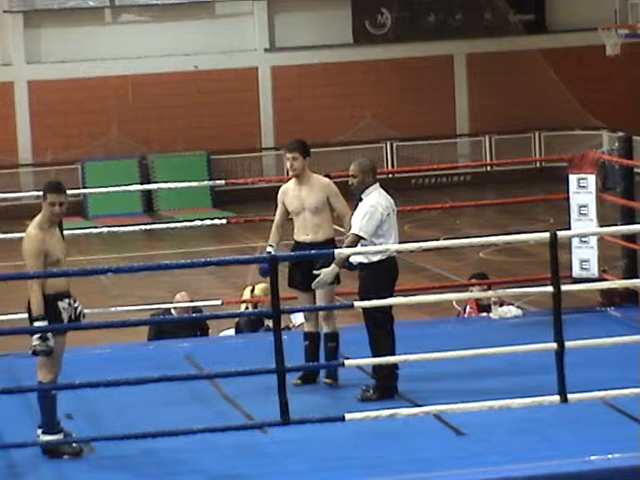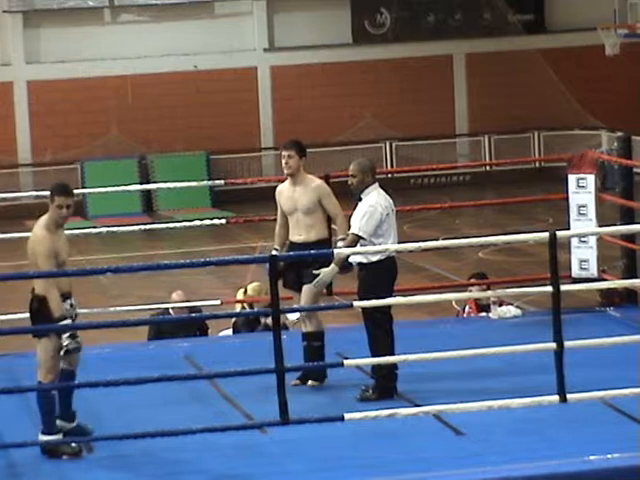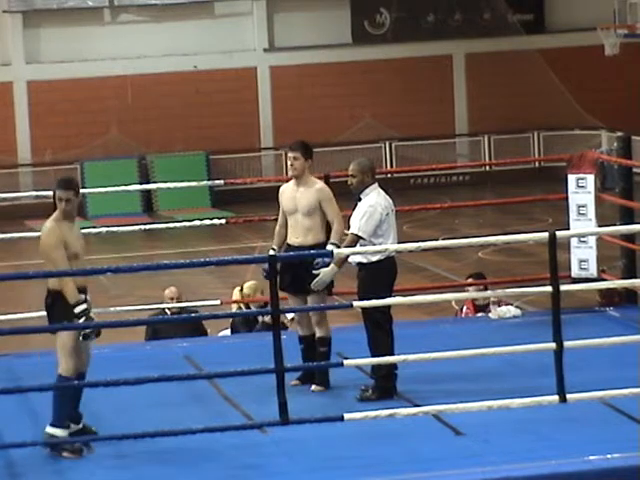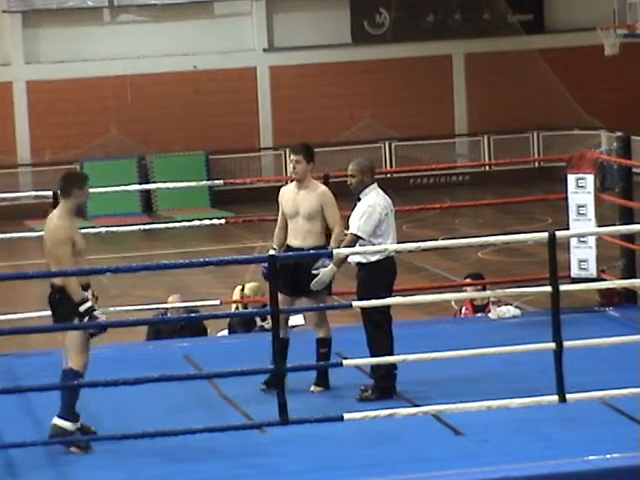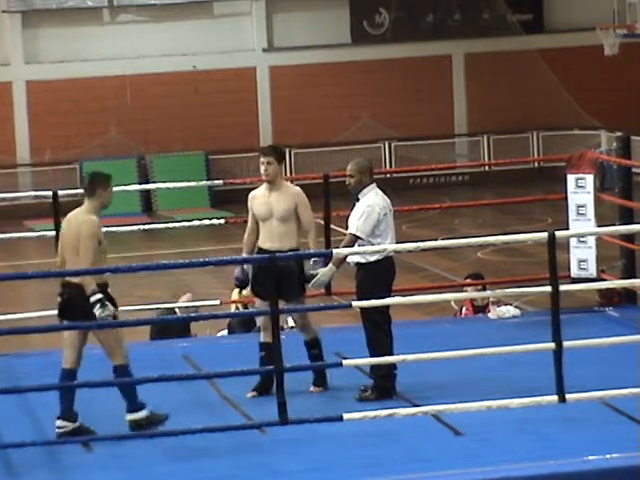
dt=0.5s
person 1, frame 1
left shoulder: (55, 226)
right shoulder: (35, 236)
right elbow: (34, 285)
left wrist: (72, 301)
right wrist: (39, 326)
left hip: (60, 302)
right hip: (46, 305)
left knee: (54, 370)
right knee: (48, 373)
left ankle: (49, 426)
right ankle: (50, 437)
person 1, frame 2
left shoulder: (56, 227)
right shoulder: (43, 237)
right elbow: (49, 287)
left wrist: (69, 302)
right wrist: (65, 326)
left hip: (60, 302)
right hip: (47, 307)
left knee: (71, 361)
right knee: (48, 371)
left ankle: (66, 420)
right ankle: (49, 437)
person 1, frame 3
left shoulder: (73, 223)
right shoulder: (53, 230)
right elbow: (63, 276)
right wrist: (81, 310)
left hip: (76, 297)
right hip: (62, 301)
left knee: (82, 363)
right knee: (67, 366)
left ankle: (72, 422)
right ankle: (56, 431)
person 1, frame 4
left shoulder: (59, 218)
right shoulder: (62, 226)
right elbow: (68, 275)
left wrist: (87, 294)
right wrist: (88, 309)
left hip: (64, 295)
right hip: (70, 297)
left knee: (72, 361)
right knee: (78, 362)
left ankle: (69, 422)
right ankle: (62, 423)
person 1, frame 5
left shoulder: (69, 218)
right shoulder: (90, 223)
left elbow: (61, 263)
right elbow: (84, 270)
right wrist: (98, 302)
left hip: (70, 293)
right hip: (88, 294)
left knee: (70, 361)
right knee: (119, 357)
left ankle: (66, 422)
right ankle: (137, 414)
person 2, frame 1
left shoulder: (325, 185)
right shoulder: (285, 191)
left elbow: (346, 215)
right elbow: (278, 225)
right wrist: (270, 251)
left hip: (324, 249)
right hip: (300, 251)
left knee: (325, 313)
right knee: (308, 315)
left ankle: (331, 369)
right ankle: (310, 370)
person 2, frame 2
left shoulder: (317, 187)
right shoulder: (280, 191)
left elbow: (339, 217)
right wrist: (276, 253)
left hip: (317, 250)
right hip: (294, 251)
left knee: (308, 311)
right knee: (303, 315)
left ankle: (319, 370)
right ankle: (309, 370)
person 2, frame 3
left shoulder: (320, 190)
right shoulder: (284, 191)
left elbow: (337, 223)
left wrist: (330, 251)
right wrist: (273, 252)
left hip: (314, 253)
right hip: (292, 254)
left knee: (318, 318)
right knee: (300, 319)
left ankle: (322, 376)
right ankle: (309, 370)
person 2, frame 4
left shoulder: (322, 193)
right shoulder: (284, 192)
left elbow: (337, 229)
right wrist: (273, 252)
left hip: (313, 257)
right hip: (290, 255)
left knee: (318, 319)
right knee: (278, 316)
left ankle: (322, 376)
right ankle: (277, 374)
person 2, frame 5
left shoulder: (295, 194)
right shoulder: (254, 196)
left elbow: (310, 229)
left wrist: (315, 259)
right wrist: (244, 260)
left hip: (289, 260)
right hip: (263, 260)
left knee: (301, 321)
right knee: (265, 324)
left ankle: (320, 375)
right ankle: (266, 380)
person 3, frame 1
left shoulder: (373, 204)
right shoulder: (380, 199)
left elbow: (354, 240)
left wrist: (334, 268)
left hip: (375, 268)
right hip: (380, 265)
left knee: (378, 327)
right knee: (381, 325)
left ankle: (385, 385)
right ankle: (385, 379)
person 3, frame 2
left shoulder: (372, 204)
right shoulder: (378, 198)
left elbow: (353, 240)
left wrist: (333, 268)
left hip: (375, 268)
right hip: (379, 266)
left knee: (377, 327)
right knee: (380, 325)
left ankle: (384, 385)
right ankle: (384, 379)
person 3, frame 3
left shoulder: (372, 204)
right shoulder: (378, 198)
left elbow: (353, 240)
left wrist: (333, 269)
left hip: (374, 269)
right hip: (379, 266)
left knee: (377, 326)
right knee: (380, 325)
left ankle: (384, 385)
right ankle: (384, 379)
person 3, frame 4
left shoulder: (371, 204)
right shoulder: (377, 198)
left elbow: (351, 240)
left wrist: (332, 269)
left hip: (374, 269)
right hip: (378, 266)
left knee: (376, 327)
right knee: (379, 325)
left ankle: (383, 385)
right ankle: (383, 379)
person 3, frame 5
left shoulder: (370, 204)
right shoulder: (376, 198)
left elbow: (351, 240)
left wrist: (331, 269)
left hip: (373, 268)
right hip: (377, 266)
left knee: (376, 327)
right knee: (378, 325)
left ankle: (383, 385)
right ankle: (383, 379)
